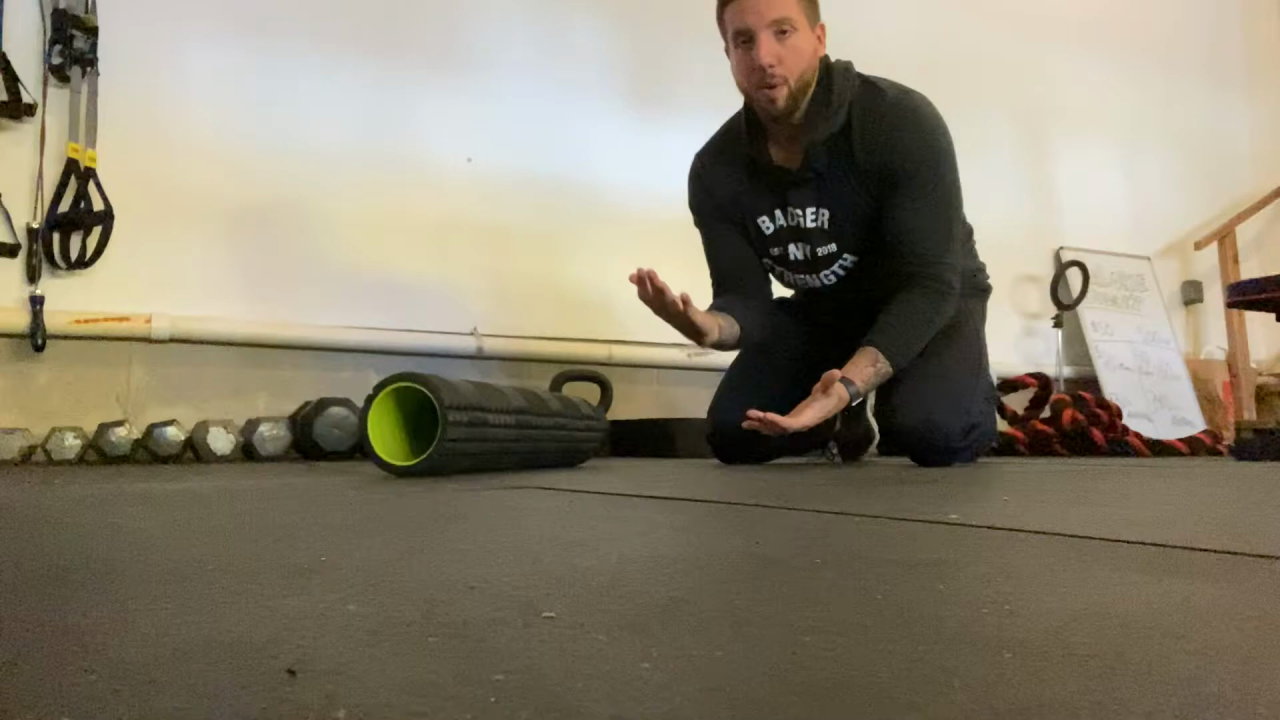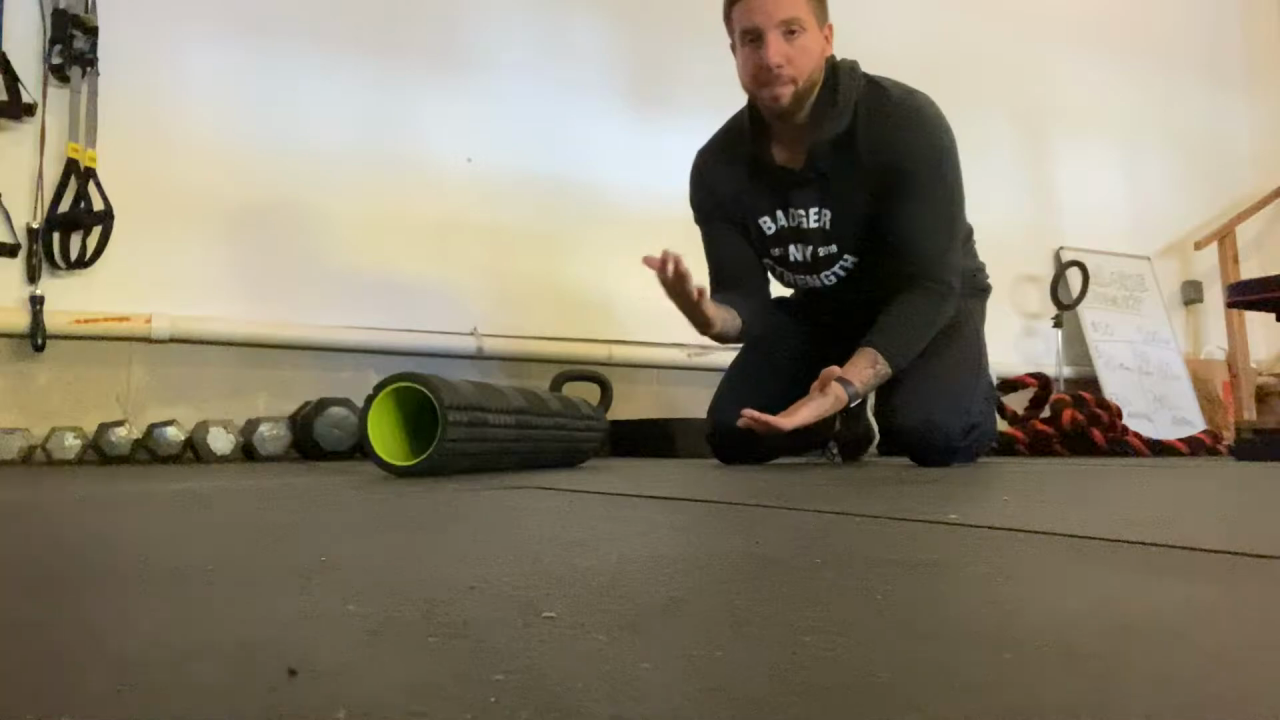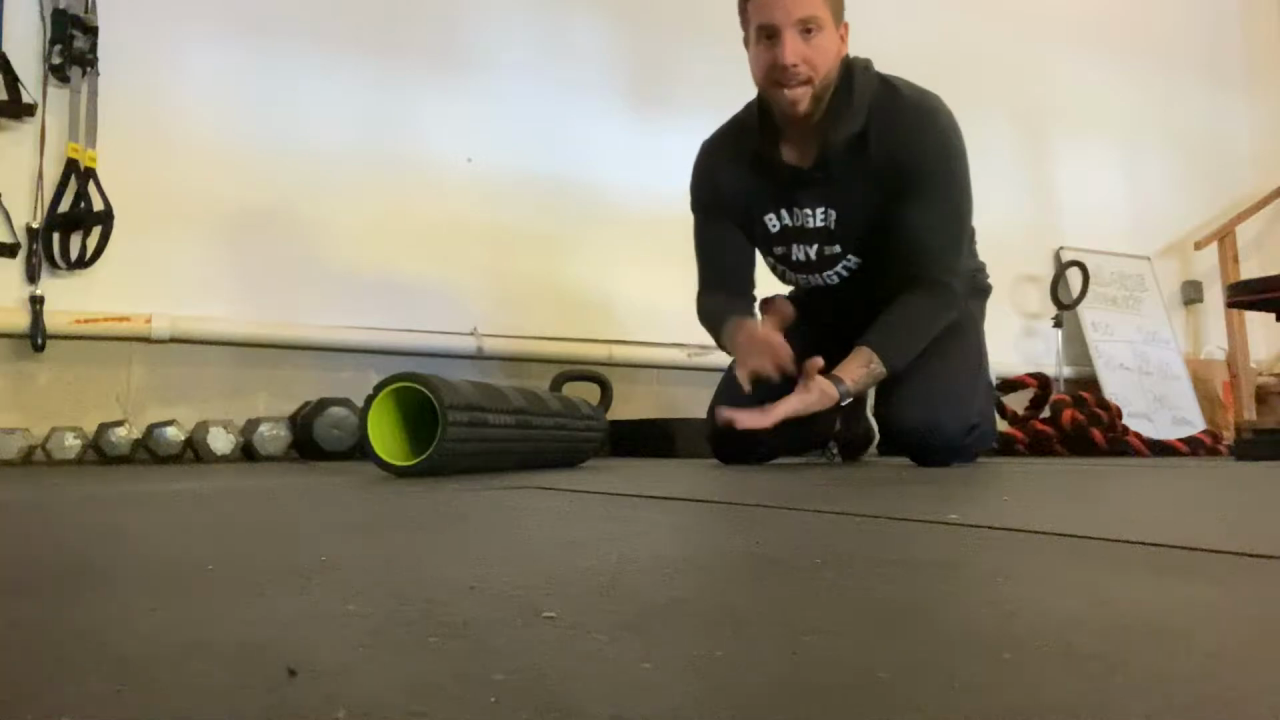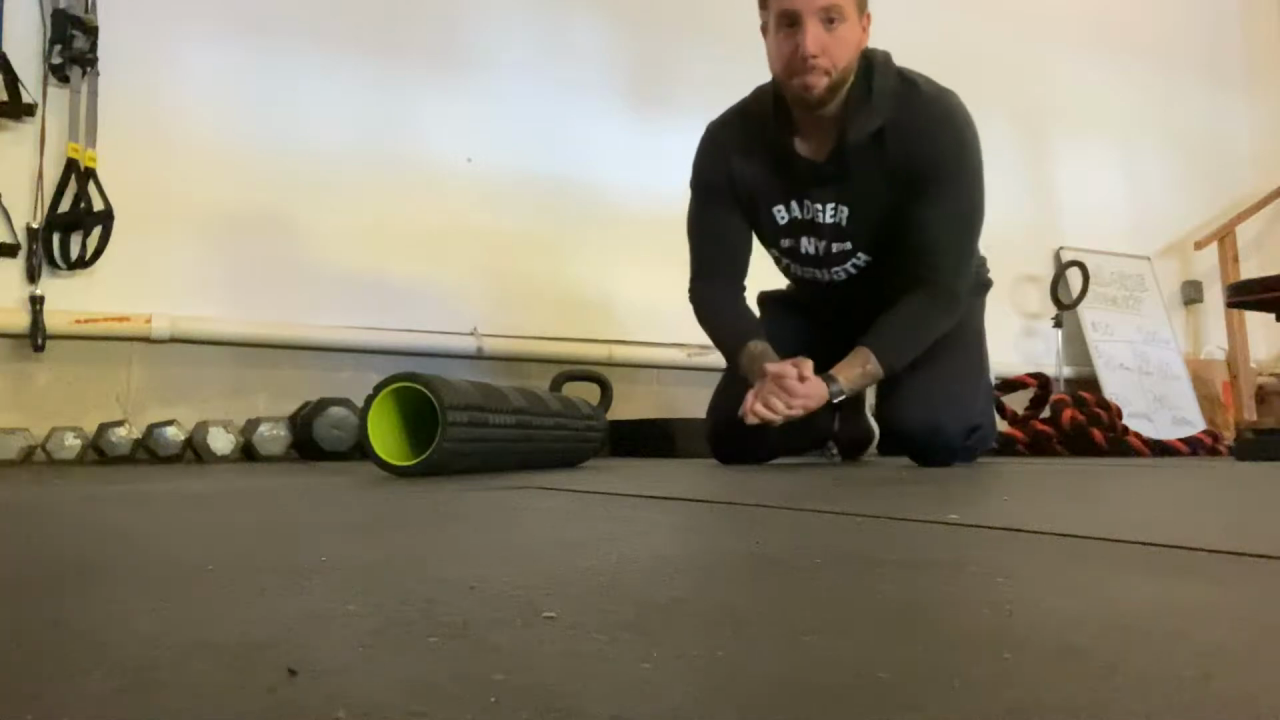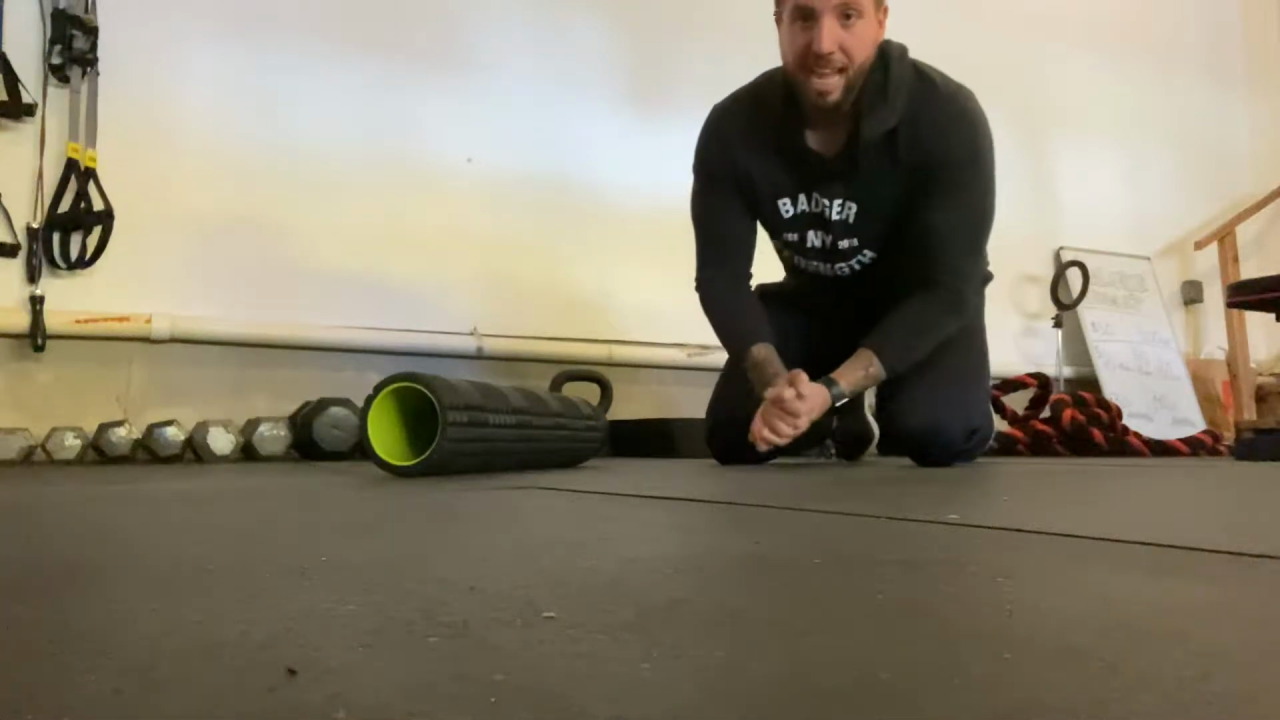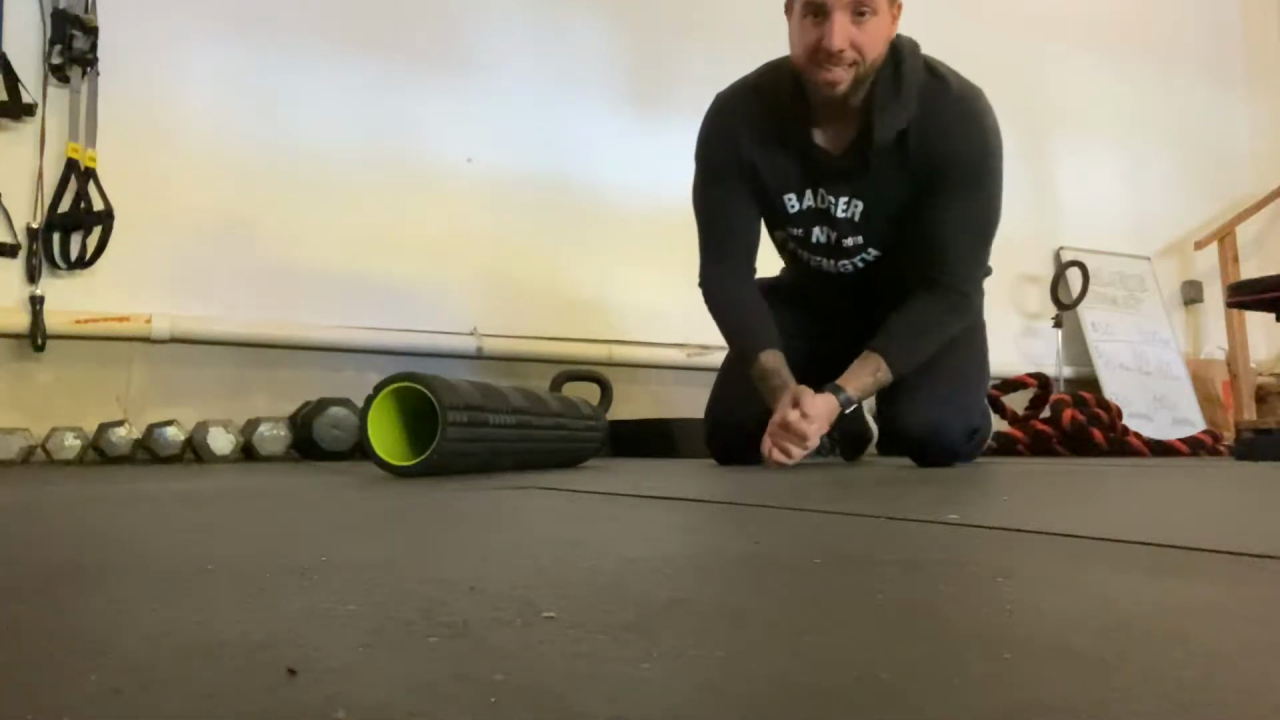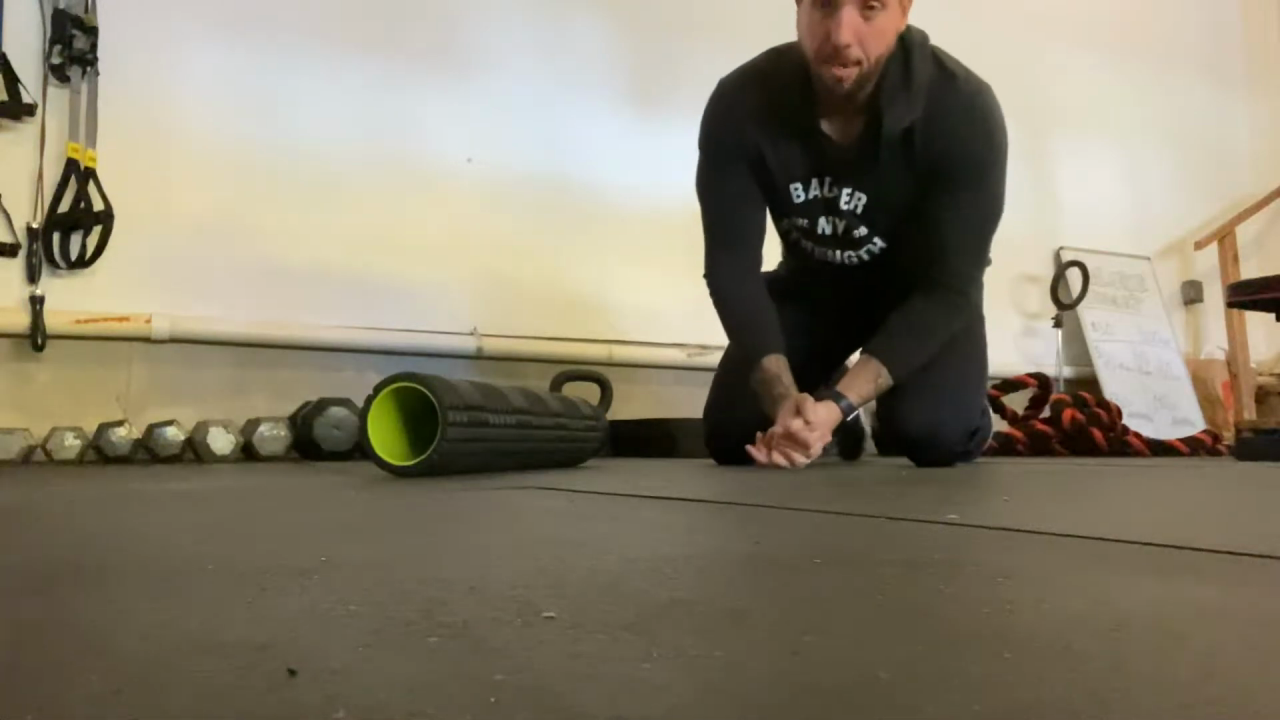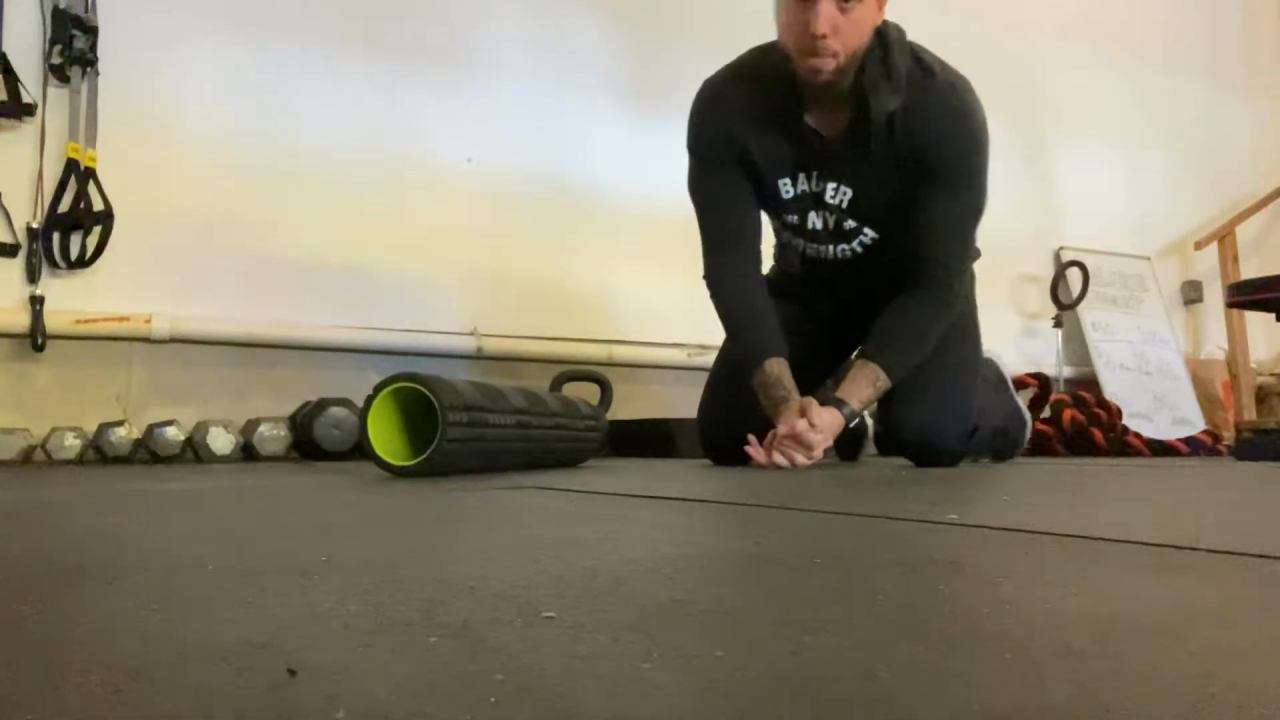
dt=0.2s
person 1, frame 1
left shoulder: (901, 122)
right shoulder: (716, 170)
left elbow: (930, 284)
right elbow: (749, 299)
left wrist: (849, 385)
right wrist: (707, 327)
left hip: (931, 301)
right hip: (824, 307)
left knee: (929, 430)
right knee: (732, 432)
left ankle: (969, 398)
right ankle: (848, 419)
person 1, frame 2
left shoulder: (905, 122)
right shoulder: (717, 167)
left elbow: (930, 285)
right elbow: (748, 296)
left wrist: (844, 385)
right wrist: (711, 318)
left hip: (931, 300)
right hip: (824, 305)
left knee: (930, 432)
right knee: (732, 432)
left ankle: (971, 396)
right ankle: (846, 416)
person 1, frame 3
left shoulder: (917, 123)
right shoulder: (723, 159)
left elbow: (935, 287)
right elbow: (723, 291)
left wrist: (836, 385)
right wrist: (739, 332)
left hip: (934, 302)
right hip: (821, 308)
left knee: (932, 430)
right knee: (733, 435)
left ankle: (973, 402)
right ankle: (847, 416)
person 1, frame 4
left shoulder: (933, 120)
right shoulder: (728, 142)
left elbow: (940, 289)
right elbow: (715, 285)
left wrist: (828, 386)
right wrist: (770, 371)
left hip: (928, 304)
right hip: (817, 303)
left knee: (934, 431)
right knee: (734, 435)
right ankle: (843, 413)
person 1, frame 5
left shoulder: (947, 117)
right shoulder: (733, 128)
left elbow: (945, 289)
right elbow: (721, 278)
left wrist: (830, 390)
right wrist: (776, 384)
left hip: (925, 300)
right hip: (813, 296)
left knee: (933, 432)
right knee: (733, 436)
right ankle: (845, 415)
person 1, frame 6
left shoulder: (956, 116)
right shoulder: (736, 117)
left elbow: (948, 289)
right elbow: (726, 273)
left wrist: (836, 399)
right wrist: (784, 393)
left hip: (924, 294)
right hip: (810, 290)
left knee: (933, 432)
right knee: (733, 437)
right ankle: (848, 416)
person 1, frame 7
left shoulder: (963, 111)
right shoulder: (740, 104)
left elbow: (945, 288)
right elbow: (733, 265)
left wrist: (838, 406)
right wrist: (784, 401)
left hip: (922, 286)
right hip: (809, 281)
left knee: (933, 434)
right knee: (730, 436)
right ankle: (834, 395)
person 1, frame 8
left shoulder: (941, 104)
right shoulder: (724, 106)
left elbow: (934, 284)
right elbow: (732, 266)
left wrist: (839, 412)
right wrist: (785, 404)
left hip: (918, 285)
right hip: (805, 281)
left knee: (930, 434)
right knee: (727, 437)
left ankle: (985, 397)
right ankle: (825, 393)
